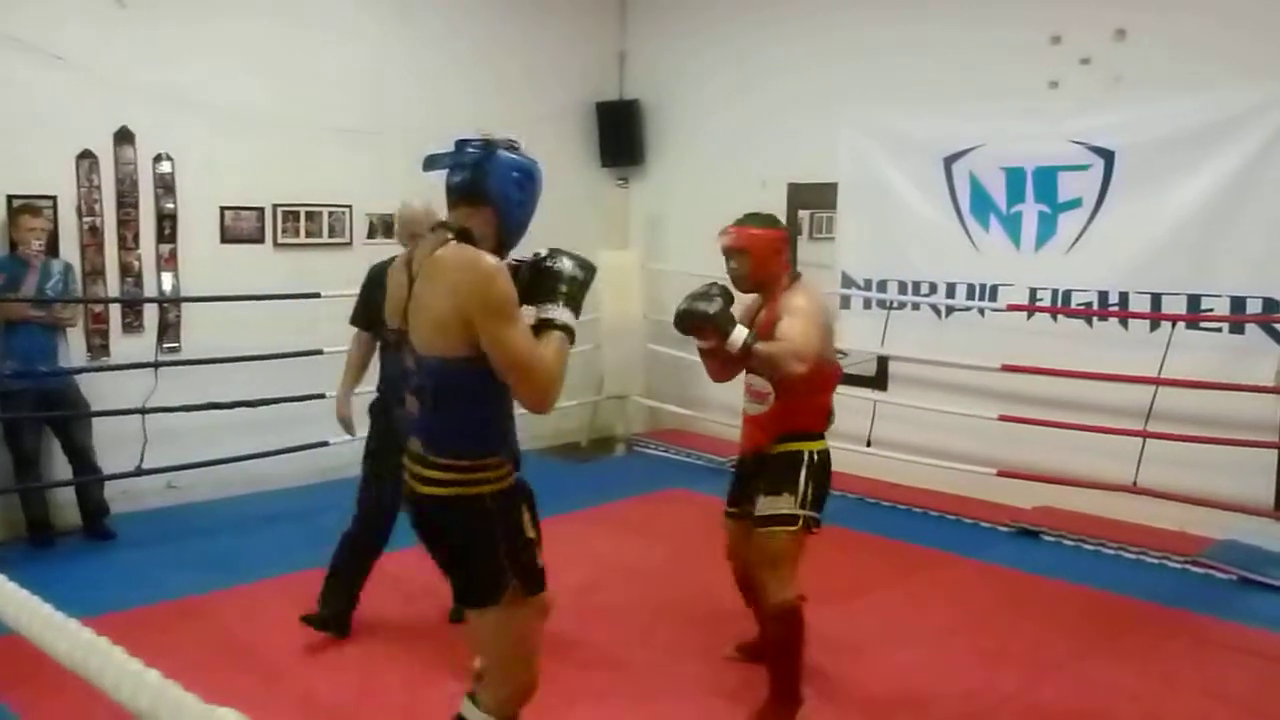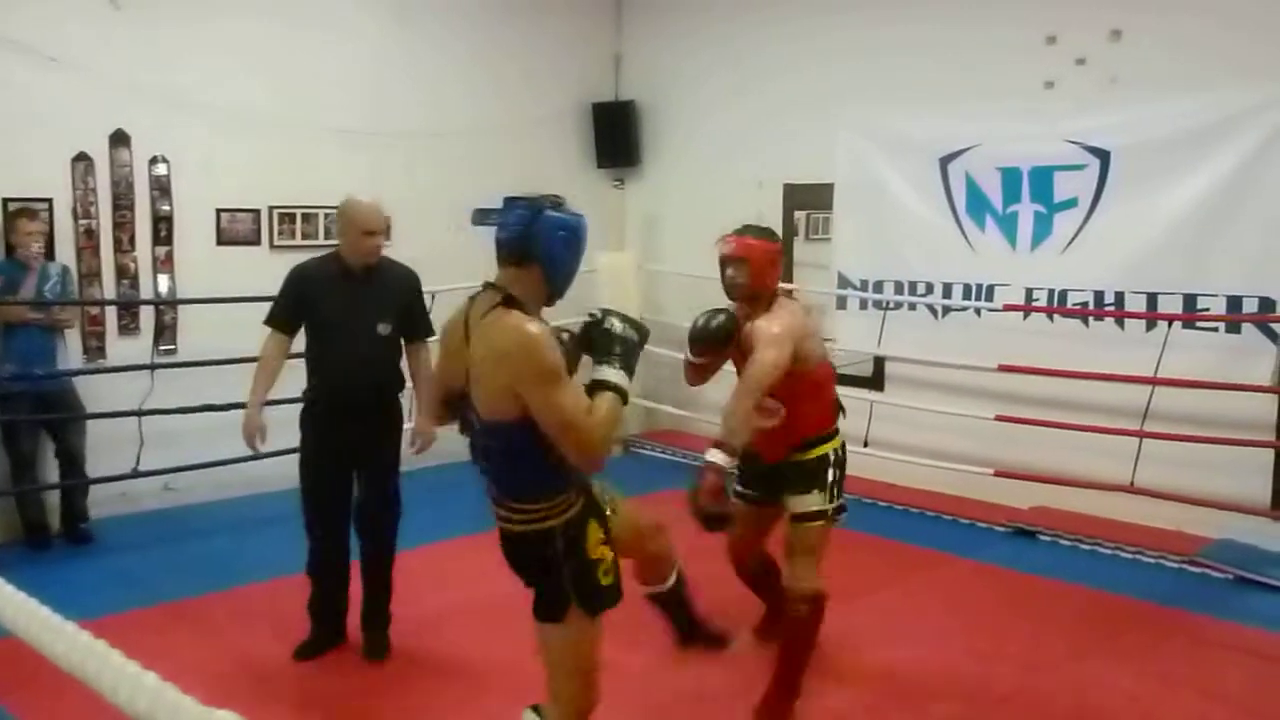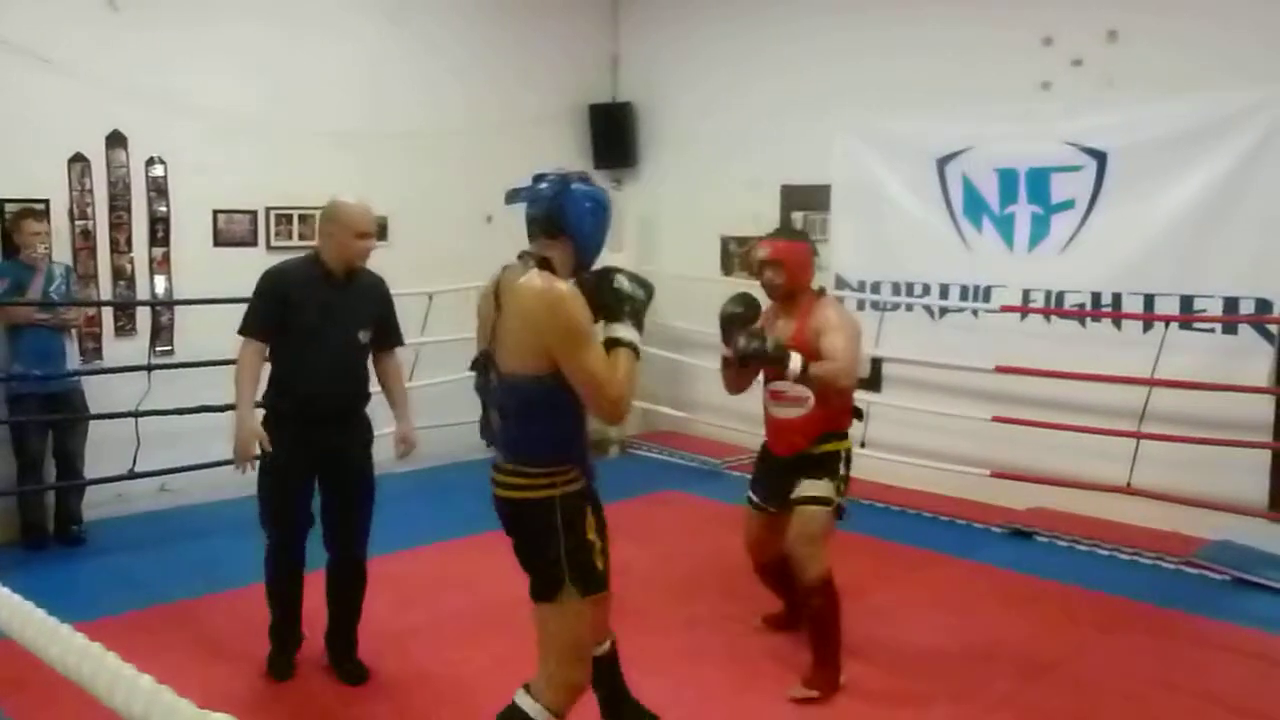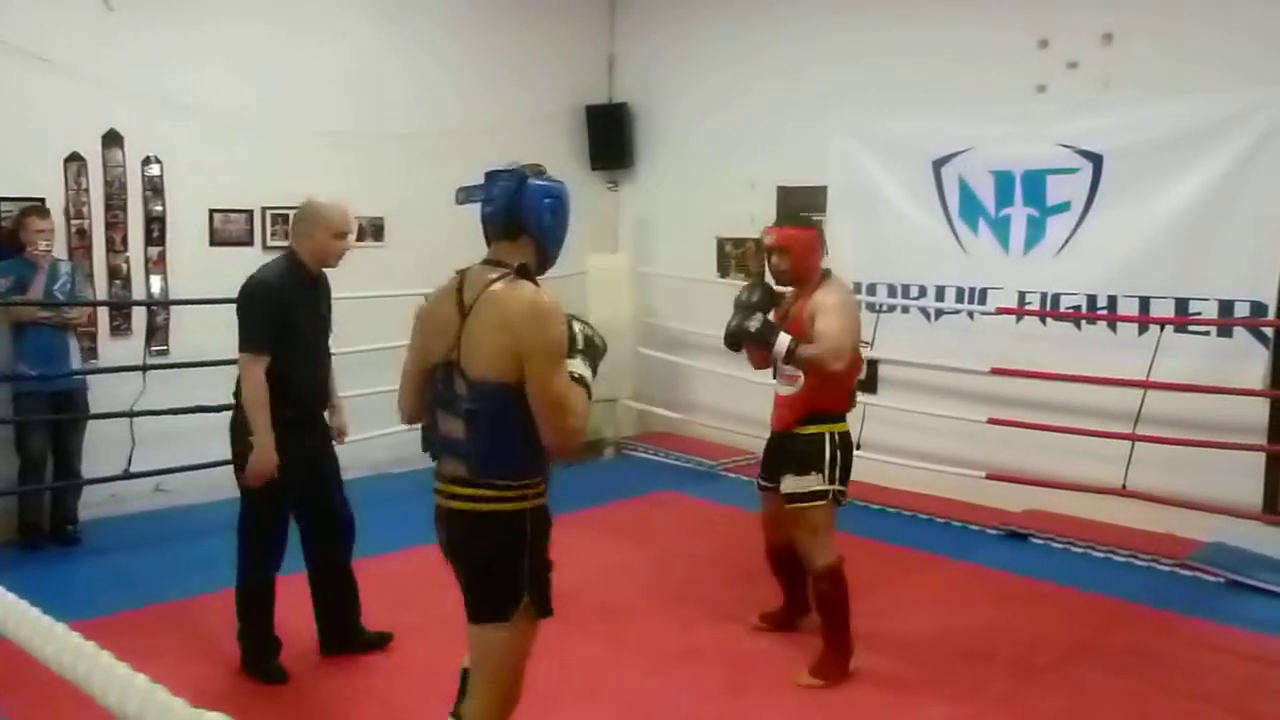
dt=0.4s
person 1, frame 1
left shoulder: (407, 269)
right shoulder: (481, 271)
right elbow: (538, 392)
right wrist: (560, 305)
left hip: (427, 482)
right hip: (475, 494)
left knee: (527, 610)
person 1, frame 2
left shoulder: (463, 321)
right shoulder: (524, 337)
left elbow: (443, 409)
right elbow: (588, 450)
right wrist: (614, 365)
left hip: (555, 501)
right hip: (547, 529)
left knee: (652, 533)
left ankle: (688, 626)
person 1, frame 3
left shoulder: (501, 287)
right shoulder: (555, 297)
right elbow: (612, 406)
right wrist: (624, 322)
left hip: (522, 482)
right hip: (549, 496)
left knee: (595, 592)
person 1, frame 4
left shoulder: (439, 302)
right shoulder: (534, 309)
left elbow: (411, 408)
right elbow: (563, 438)
right wrist: (581, 362)
left hip: (452, 504)
right hip: (507, 513)
left knee: (496, 651)
person 2, frame 1
left shoulder: (801, 304)
right shoulder: (757, 306)
left elbow: (794, 363)
right elbow: (721, 373)
left wrist: (731, 332)
right wrist: (707, 331)
left hip: (795, 457)
right hip: (757, 452)
left knee: (773, 577)
right knee: (742, 558)
right ankle: (771, 638)
person 2, frame 2
left shoulder: (779, 324)
right shoulder: (737, 316)
left elbow: (748, 396)
right elbow: (696, 378)
left wrist: (716, 465)
right wrist: (701, 347)
left hip: (813, 456)
right hip: (768, 451)
left knee: (800, 578)
right knee: (739, 545)
right ankle: (777, 612)
person 2, frame 3
left shoulder: (829, 316)
right shoulder: (766, 318)
left elbow: (844, 376)
right elbow: (735, 385)
left wrist: (786, 361)
right wrist: (734, 343)
left hip: (822, 453)
right hip: (778, 452)
left knee: (806, 555)
right knee: (760, 546)
left ankle: (826, 667)
right ankle: (796, 608)
person 2, frame 4
left shoulder: (833, 298)
right shoulder: (790, 299)
left elbow: (835, 359)
right elbow: (761, 362)
left wrist: (774, 337)
right wrist: (750, 325)
left hip: (820, 437)
right hip: (785, 432)
left knee: (814, 543)
right knee: (774, 528)
left ankle: (837, 652)
right ankle: (794, 607)
person 3, frame 1
right shoulder: (382, 276)
right elbow: (364, 337)
right wrist: (345, 394)
right hip: (393, 408)
right knee: (372, 509)
right ankle: (337, 604)
person 3, frame 2
left shoulder: (402, 281)
right shoulder: (307, 278)
left elbow: (418, 349)
right elbow: (278, 341)
left wrist: (426, 412)
right wrist: (255, 405)
left hip: (381, 421)
right hip: (323, 420)
left knee: (376, 520)
right knee: (324, 526)
left ankle: (376, 622)
right ankle: (328, 625)
person 3, frame 3
left shoulder: (373, 289)
right shoulder: (283, 281)
left elbow: (385, 356)
right elbow: (253, 349)
left wrist: (403, 416)
right wrist: (245, 416)
left hip: (348, 430)
right hip: (288, 430)
left knee: (349, 543)
right knee: (284, 539)
left ankle: (343, 646)
right ankle: (283, 639)
person 3, frame 4
left shoulder: (317, 283)
right shoulder: (266, 287)
right elbow: (252, 368)
left wrist: (335, 408)
right wrist: (261, 442)
left hip: (310, 429)
right hip: (270, 435)
left knee: (333, 529)
right knee: (263, 544)
left ankle: (341, 631)
right ankle: (257, 650)
person 4, frame 1
left shoulder: (62, 268)
left elbow: (72, 316)
left wrist: (30, 313)
right wrist: (32, 269)
left hip: (57, 374)
left knee: (82, 448)
left ankle: (95, 517)
right ankle: (38, 525)
person 4, frame 2
left shoulder: (59, 271)
left elbow: (70, 318)
left wrist: (28, 315)
right wrist: (32, 271)
left hip: (56, 377)
left knee: (73, 452)
left ankle: (75, 522)
right ankle: (35, 528)
person 4, frame 3
left shoulder: (63, 272)
left elbow: (76, 318)
left wrist: (36, 316)
right wrist: (37, 272)
left hip: (65, 379)
left knee: (72, 457)
right knee: (30, 459)
left ankle: (69, 523)
right ankle: (34, 529)
person 4, frame 4
left shoulder: (69, 270)
left elbow: (82, 316)
left wrist: (40, 314)
right wrist: (39, 270)
left hip: (69, 377)
right hip: (30, 379)
left knee: (69, 456)
right knee: (33, 457)
left ankle: (65, 523)
right ankle: (30, 528)
